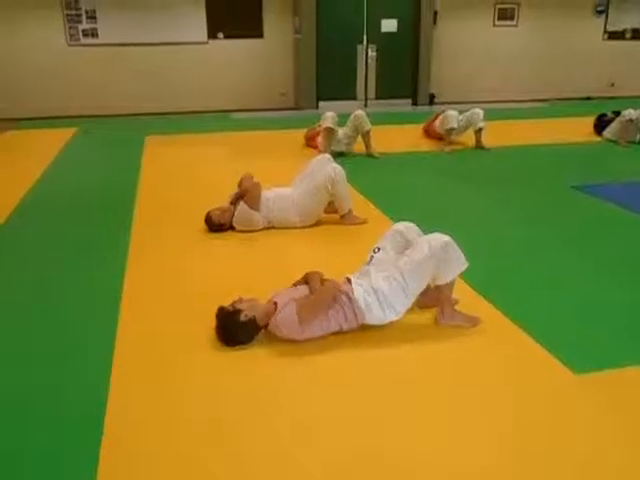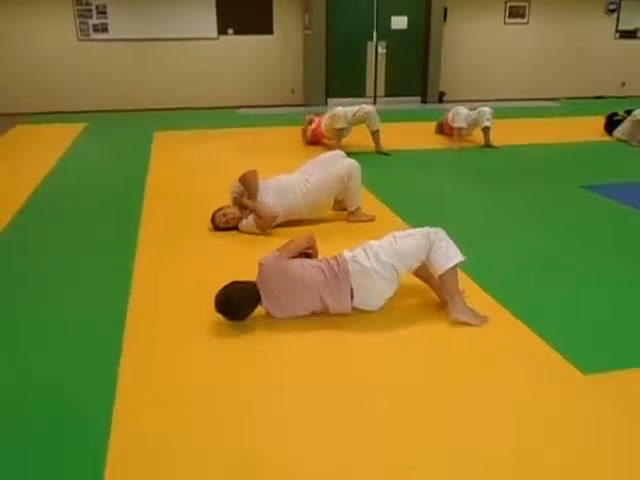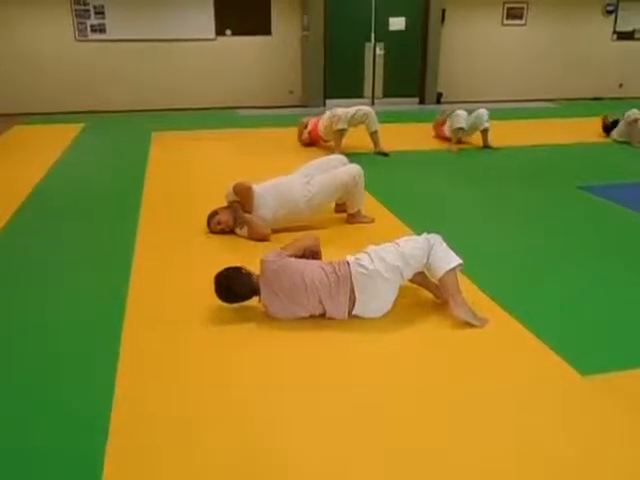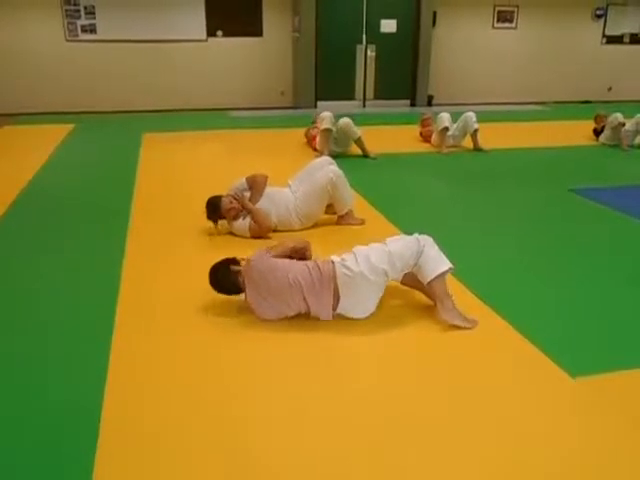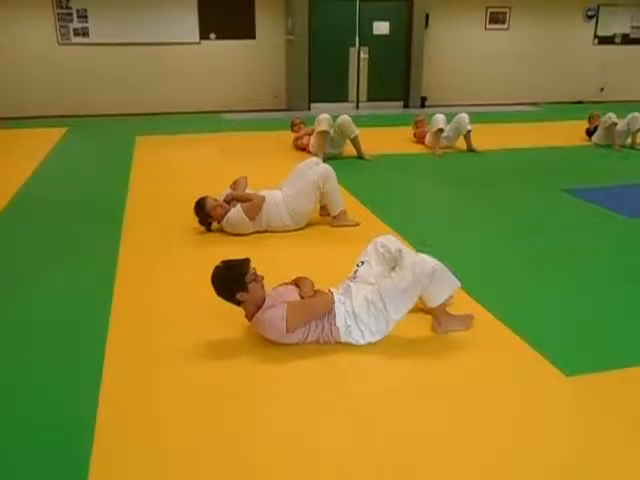
dt=1s
person 1, frame 1
left shoulder: (276, 303)
right shoulder: (287, 322)
left elbow: (314, 277)
right elbow: (331, 289)
left wrist: (311, 281)
right wrist: (318, 284)
left hip: (359, 285)
right hip: (374, 300)
left knee: (404, 230)
right knee: (440, 244)
left ankle: (429, 293)
right ankle: (447, 313)
person 1, frame 2
left shoulder: (275, 309)
right shoulder: (268, 269)
right elbow: (308, 239)
left wrist: (310, 263)
left hip: (361, 297)
right hip: (357, 270)
left knee: (402, 243)
right knee: (434, 236)
left ankle: (442, 290)
right ankle: (456, 304)
person 1, frame 3
left shoulder: (273, 310)
right shoulder: (270, 265)
right elbow: (312, 240)
left hip: (363, 306)
right hip: (361, 276)
left knee: (403, 262)
right knee: (431, 242)
left ankle: (443, 295)
right ankle: (456, 301)
person 1, frame 4
left shoulder: (259, 308)
right shoulder: (255, 266)
right elbow: (302, 245)
left hip: (349, 304)
right hip: (345, 274)
left knee: (394, 260)
right knee: (421, 243)
left ankle: (435, 294)
right ankle: (446, 306)
person 1, frame 5
left shoulder: (264, 302)
right shoulder: (271, 321)
left elbow: (302, 282)
right elbow: (325, 303)
left wrist: (303, 289)
right wrist: (312, 293)
left hip: (348, 297)
right hip: (359, 322)
left knee: (385, 244)
right knee: (424, 266)
left ankle: (429, 300)
right ankle: (442, 320)
person 2, frame 1
left shoulder: (236, 203)
right shoulder: (242, 218)
left elbow: (248, 178)
right elbow: (255, 186)
left wrist: (237, 194)
right wrist: (238, 195)
left hip: (294, 195)
right hip: (301, 209)
left knee: (325, 159)
right knee: (334, 171)
left ankle: (330, 204)
right ankle: (347, 215)
person 2, frame 2
left shoulder: (238, 193)
right shoulder: (246, 224)
left elbow: (251, 174)
right elbow: (271, 216)
left wrist: (250, 201)
right wrist: (251, 205)
left hip: (298, 180)
right hip: (307, 196)
left knee: (338, 156)
right knee: (351, 166)
left ankle: (339, 202)
right ankle: (354, 212)
person 2, frame 3
left shoulder: (232, 197)
right shoulder: (243, 228)
right elbow: (265, 233)
right wrist: (245, 215)
left hip: (296, 181)
right hip: (306, 198)
left knee: (340, 160)
right knee: (355, 172)
left ankle: (341, 204)
right ankle: (354, 214)
person 2, frame 4
left shoulder: (235, 192)
right shoulder: (238, 225)
left elbow: (261, 178)
right elbow: (267, 226)
left wrist: (251, 202)
right wrist: (248, 206)
left hip: (292, 192)
right hip: (299, 212)
left knee: (325, 162)
right knee: (333, 174)
left ankle: (332, 205)
right ankle: (345, 215)
person 2, frame 5
left shoulder: (226, 201)
right shoulder: (232, 221)
left elbow: (242, 180)
right elbow: (259, 199)
left wrist: (235, 195)
right wrist: (237, 196)
left hip: (283, 197)
right hip: (291, 212)
left knee: (314, 162)
right knee: (325, 171)
left ankle: (325, 207)
right ankle: (338, 216)
